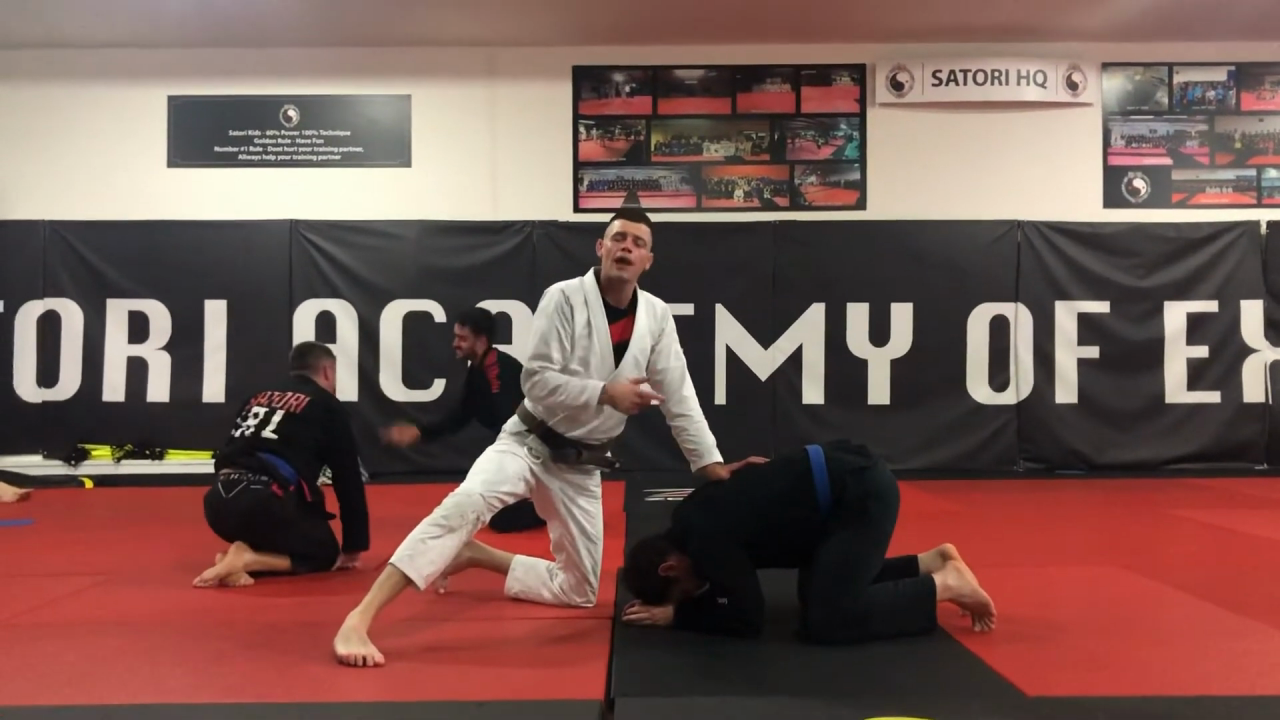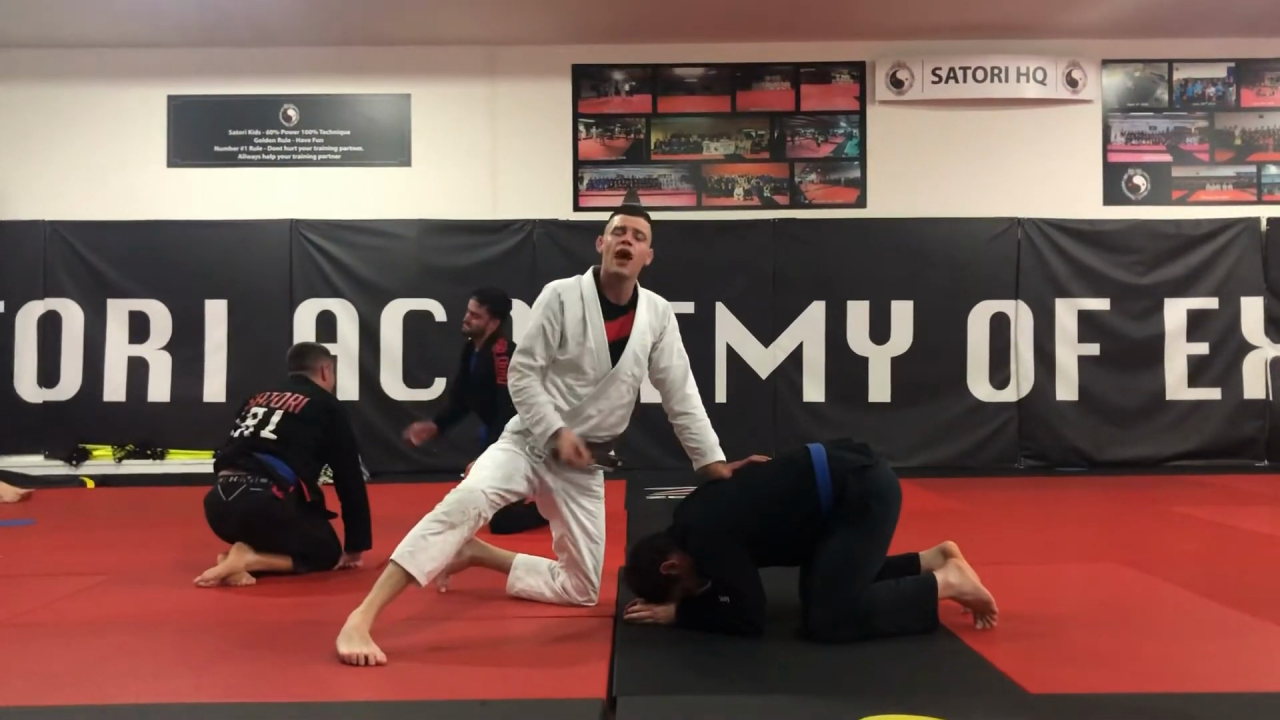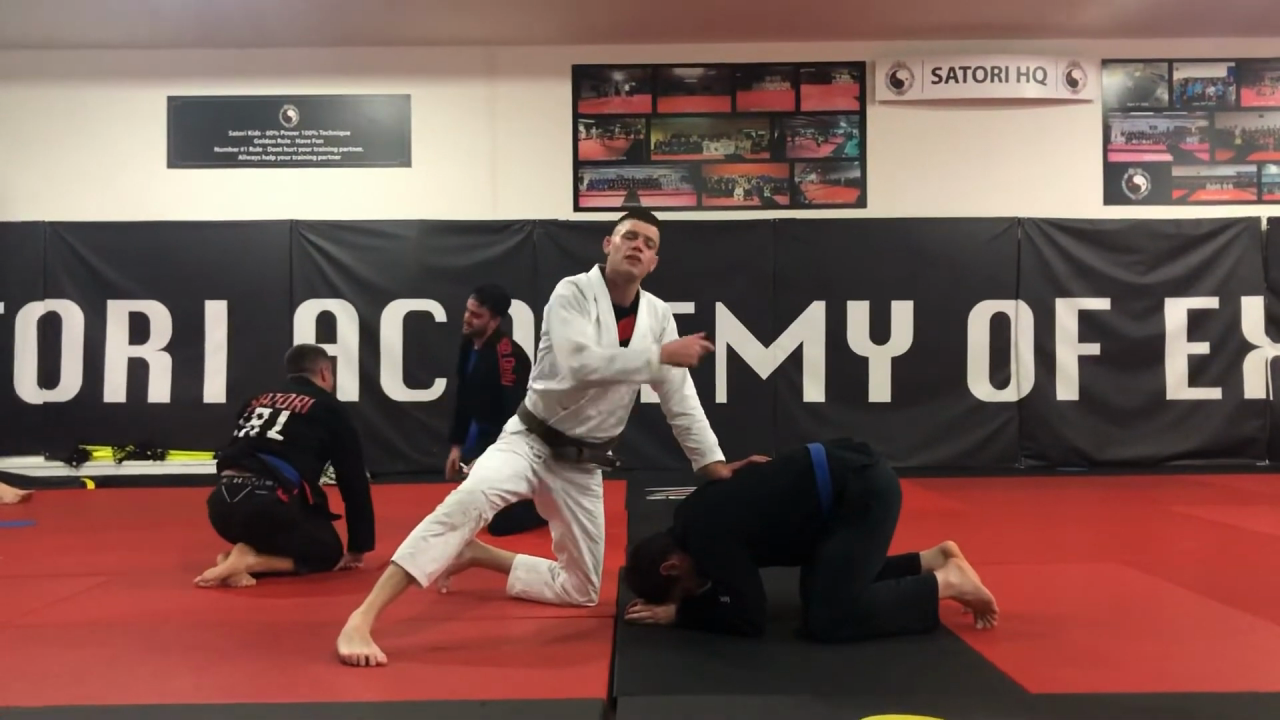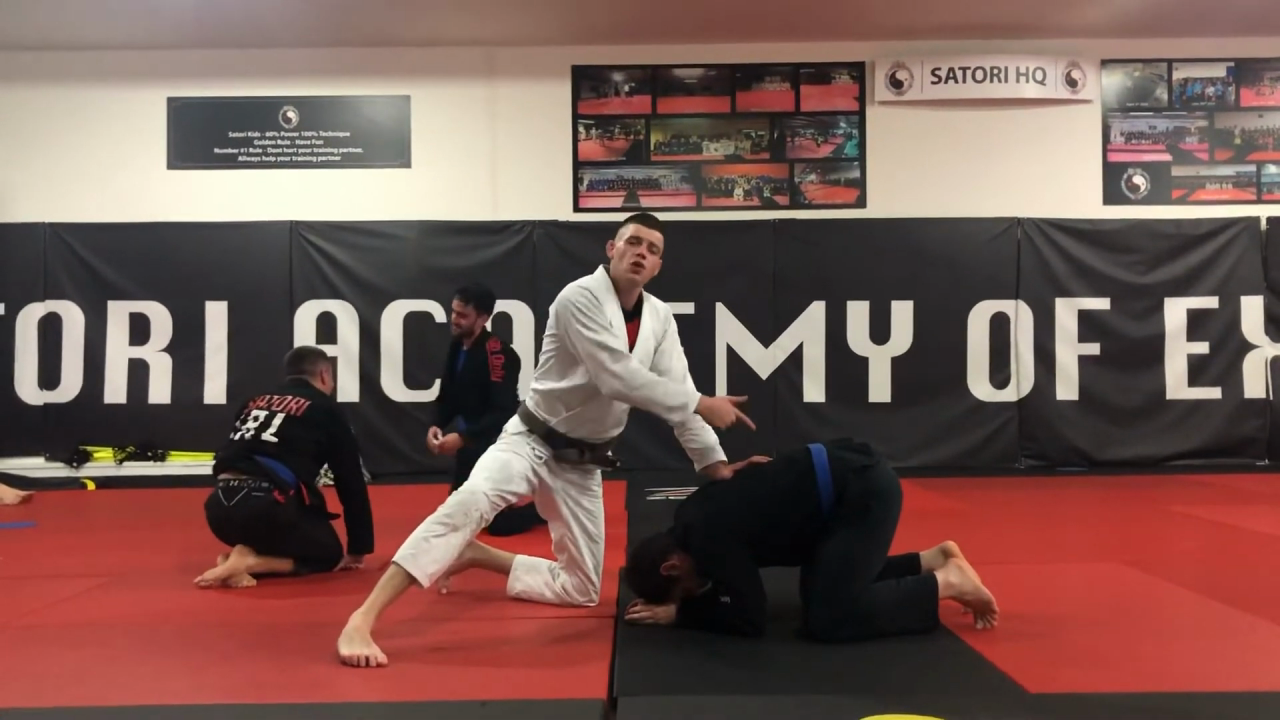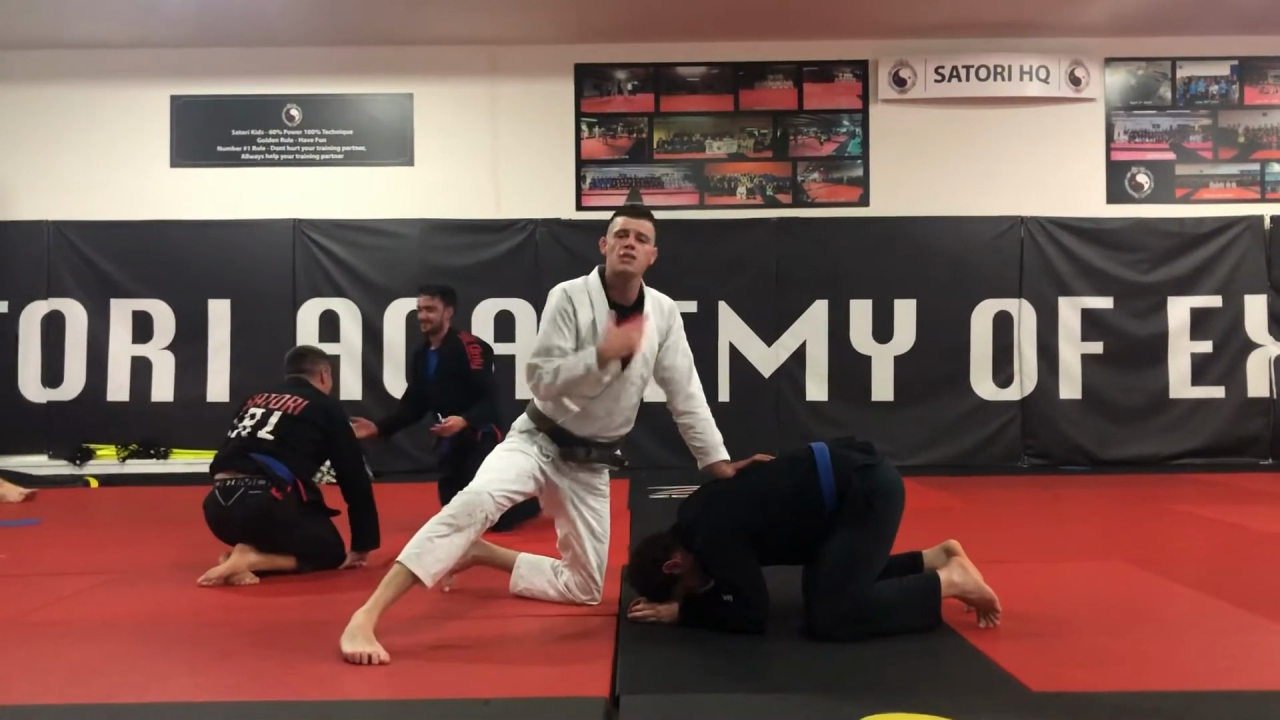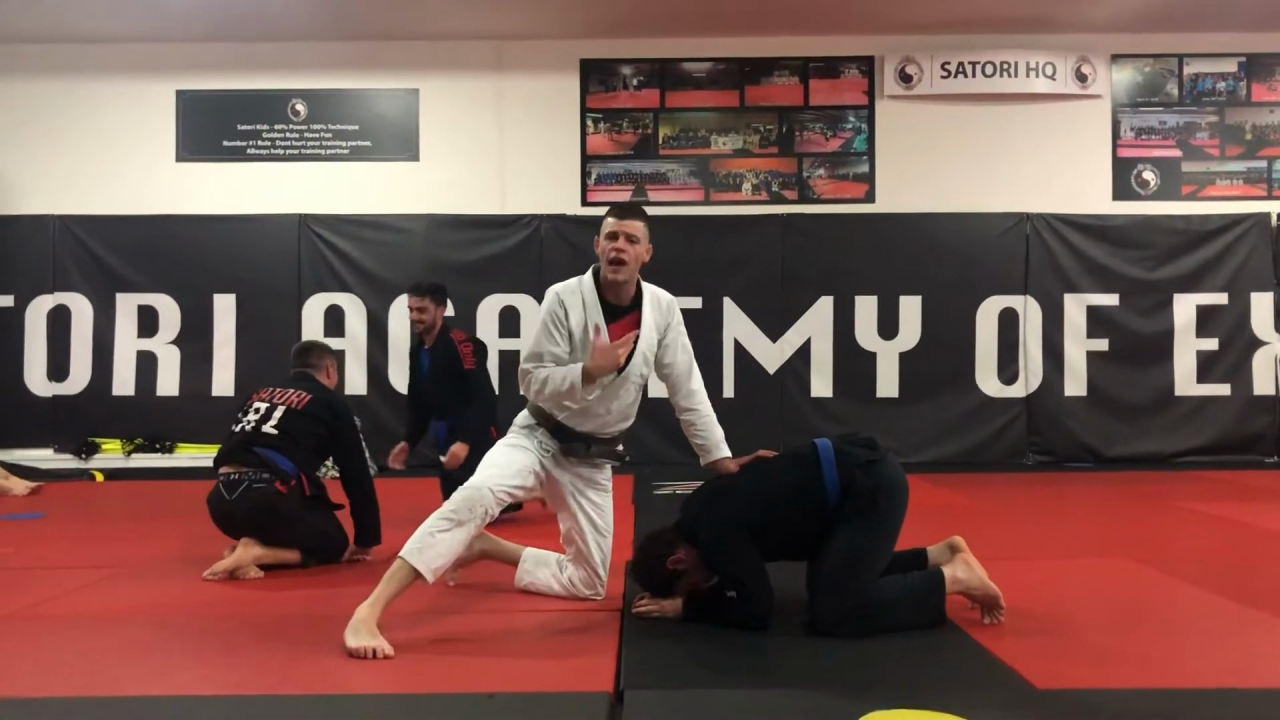
dt=0.4s
person 1, frame 1
left shoulder: (657, 315)
right shoulder: (564, 297)
left elbow: (679, 397)
right elbow: (537, 382)
left wrist: (713, 464)
right wrist: (606, 393)
left hip: (581, 463)
right hip: (531, 441)
left knee: (580, 591)
right knee: (465, 504)
left ankle: (471, 555)
right ankle: (359, 619)
person 1, frame 2
left shoulder: (658, 313)
right shoulder: (562, 296)
left elbow: (681, 395)
right elbow: (522, 374)
left wrist: (715, 463)
right wrist: (557, 433)
left hip: (585, 461)
right hip: (532, 441)
left knee: (581, 590)
right knee: (467, 501)
left ankle: (473, 554)
right ankle: (362, 619)
person 1, frame 3
left shoulder: (657, 315)
right shoulder: (574, 292)
left elbow: (679, 396)
right elbow: (578, 365)
left wrist: (715, 464)
right wrist: (659, 356)
left hip: (582, 463)
right hip: (533, 439)
left knee: (582, 590)
right knee: (469, 501)
left ankle: (473, 554)
right ankle: (362, 619)
person 1, frame 4
left shoulder: (659, 317)
right shoulder: (580, 298)
left elbow: (675, 389)
right elbow: (620, 378)
left wrist: (718, 465)
right wrist: (701, 404)
left hip: (582, 462)
right hip: (532, 441)
left knee: (582, 589)
right knee: (470, 503)
left ankle: (473, 555)
right ankle: (363, 620)
person 1, frame 5
left shoulder: (663, 312)
right shoulder: (570, 297)
left elbow: (686, 393)
right elbow: (540, 378)
left wrist: (720, 463)
right wrist: (602, 354)
left hip: (590, 461)
right hip: (540, 439)
left knee: (585, 588)
right knee: (476, 502)
left ankle: (477, 553)
right ankle: (365, 618)
person 1, frame 6
left shoulder: (662, 308)
right shoulder: (564, 298)
left elbow: (687, 390)
right elbow: (532, 382)
left wrist: (722, 460)
right wrist: (590, 371)
left hip: (592, 457)
right hip: (540, 436)
left knee: (589, 583)
right knee: (476, 497)
left ankle: (483, 548)
right ankle: (369, 611)
person 2, frame 1
left shoulder: (704, 538)
right shoulder: (692, 521)
left elbow: (748, 618)
right elbow: (732, 590)
left wrist: (674, 613)
right wrist: (669, 601)
left hip: (862, 492)
right hip: (849, 480)
left knee: (825, 621)
right knee: (819, 591)
left ankle: (944, 585)
right ankle: (933, 562)
person 2, frame 2
left shoulder: (706, 536)
right shoulder: (692, 520)
left elbow: (750, 618)
right elbow: (731, 588)
left wrist: (676, 611)
right wrist: (673, 600)
left hip: (864, 491)
right hip: (850, 477)
left knee: (826, 620)
right knee: (819, 589)
left ankle: (945, 582)
right ankle: (935, 559)
person 2, frame 3
left shoulder: (706, 537)
right shoulder: (693, 520)
left elbow: (750, 618)
right elbow: (733, 587)
left wrist: (676, 612)
right wrist: (675, 600)
left hip: (864, 490)
right hip: (850, 478)
left knee: (826, 620)
right knee: (821, 589)
left ankle: (946, 582)
right ankle: (935, 559)
person 2, frame 4
left shoulder: (708, 538)
right shoulder: (692, 520)
left elbow: (750, 618)
right elbow: (732, 587)
left wrist: (677, 612)
right wrist: (665, 599)
left hip: (865, 490)
right hip: (851, 479)
left knee: (826, 619)
right knee: (821, 589)
left ankle: (946, 582)
right ankle: (935, 559)
person 2, frame 5
left shoulder: (710, 536)
right shoulder: (694, 518)
left elbow: (752, 615)
right elbow: (738, 586)
left wrist: (679, 610)
right wrist: (673, 598)
left hip: (867, 489)
right hip: (853, 477)
left knee: (828, 618)
right knee: (825, 586)
left ankle: (949, 580)
right ankle: (937, 558)
person 2, frame 6
left shoulder: (714, 531)
right shoulder: (698, 514)
left elbow: (756, 611)
right elbow: (741, 582)
left wrist: (683, 605)
right wrist: (686, 594)
left hip: (871, 485)
right hip: (858, 473)
left knee: (832, 613)
right knee: (827, 582)
left ankle: (953, 577)
right ankle: (942, 554)
person 3, frame 1
left shoulder: (496, 367)
right shoulder: (477, 370)
left elbow: (507, 420)
right elbow: (460, 416)
right wrist: (419, 432)
left knee: (502, 519)
person 3, frame 2
left shoulder: (503, 354)
right shoulder: (471, 350)
left elbow: (510, 412)
right elbow: (460, 399)
right wrist: (435, 425)
right hip: (498, 436)
left knee: (501, 520)
person 3, frame 3
left shoulder: (509, 355)
right shoulder: (468, 346)
left elbow: (513, 414)
right wrist: (457, 445)
right hip: (480, 437)
left knee: (500, 522)
person 3, frame 4
left shoulder: (497, 353)
right shoulder: (456, 348)
left elbow: (504, 412)
right elbow: (447, 397)
left wrist: (462, 438)
right wrist: (437, 425)
left hip: (495, 443)
right hip: (471, 442)
left knee: (499, 523)
person 3, frame 5
left shoulder: (468, 346)
right shoulder: (421, 356)
left elbow: (491, 400)
right elbow: (413, 405)
left wrist: (464, 420)
right wrist: (379, 428)
left hip: (480, 440)
right hip: (452, 444)
left knee: (495, 518)
left ankle: (540, 500)
person 3, frame 6
left shoulder: (460, 344)
right shoulder: (418, 351)
left elbow: (485, 399)
right elbow: (419, 405)
left wrist: (464, 443)
right wrist: (408, 442)
left hip: (475, 439)
right hip: (449, 439)
person 4, frame 1
left shoulder: (258, 398)
right shoulder: (328, 407)
right elbow: (348, 479)
right wrist: (353, 546)
left hip: (220, 502)
right hip: (263, 502)
left knee: (292, 540)
right knee: (325, 554)
left ankle: (239, 556)
right ankle: (246, 560)
person 4, frame 2
left shoulder: (257, 399)
right shoulder: (327, 407)
right elbow: (350, 478)
right wrist: (355, 546)
left hip: (221, 503)
right hip: (265, 502)
right knee: (327, 553)
left ankle: (242, 555)
right ankle: (248, 559)
person 4, frame 3
left shoulder: (258, 401)
right shoulder: (330, 408)
right elbow: (354, 480)
right wrist: (358, 547)
left hip: (224, 502)
right hip: (269, 504)
left knee: (295, 541)
right knee: (329, 554)
left ankle: (245, 554)
right ankle: (248, 561)
person 4, frame 4
left shoulder: (255, 403)
right shoulder: (327, 410)
right elbow: (351, 482)
right wrist: (358, 548)
left hip: (221, 506)
right hip: (266, 505)
right knee: (329, 555)
left ankle: (245, 554)
right ankle: (249, 562)
person 4, frame 5
left shoulder: (254, 401)
right shoulder: (326, 409)
right elbow: (354, 479)
right wrist: (363, 545)
left hip: (219, 506)
right hip: (265, 503)
right knee: (331, 552)
left ankle: (245, 552)
right ankle: (250, 559)
person 4, frame 6
left shoulder: (259, 395)
right shoulder: (332, 404)
right elbow: (357, 474)
right wrist: (365, 540)
left hip: (223, 499)
right hip: (269, 497)
right knee: (334, 546)
left ankle: (248, 548)
right ankle: (255, 553)
